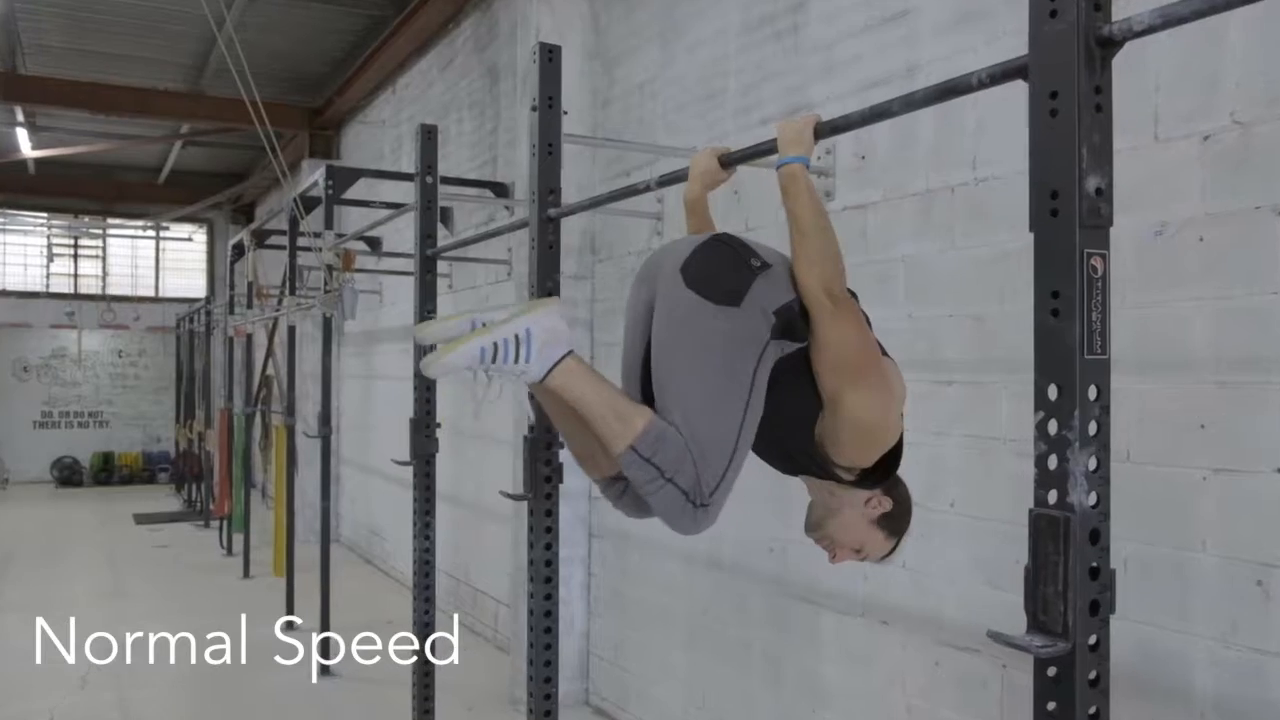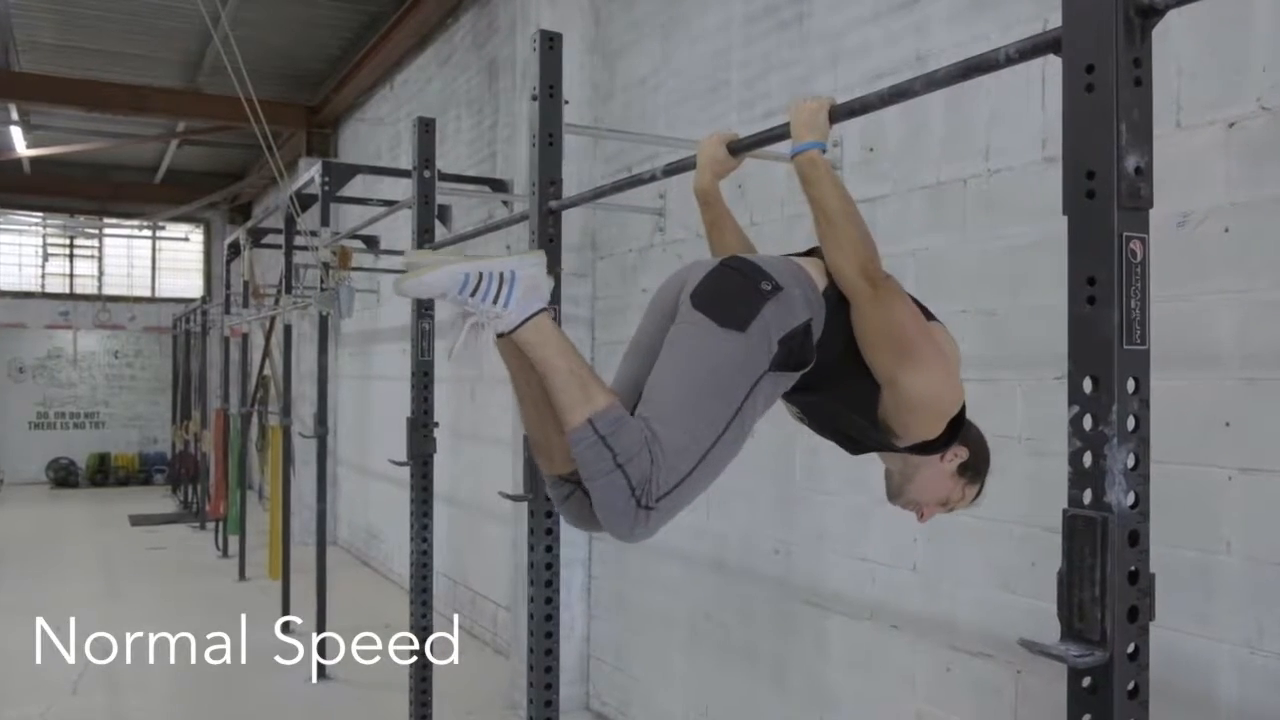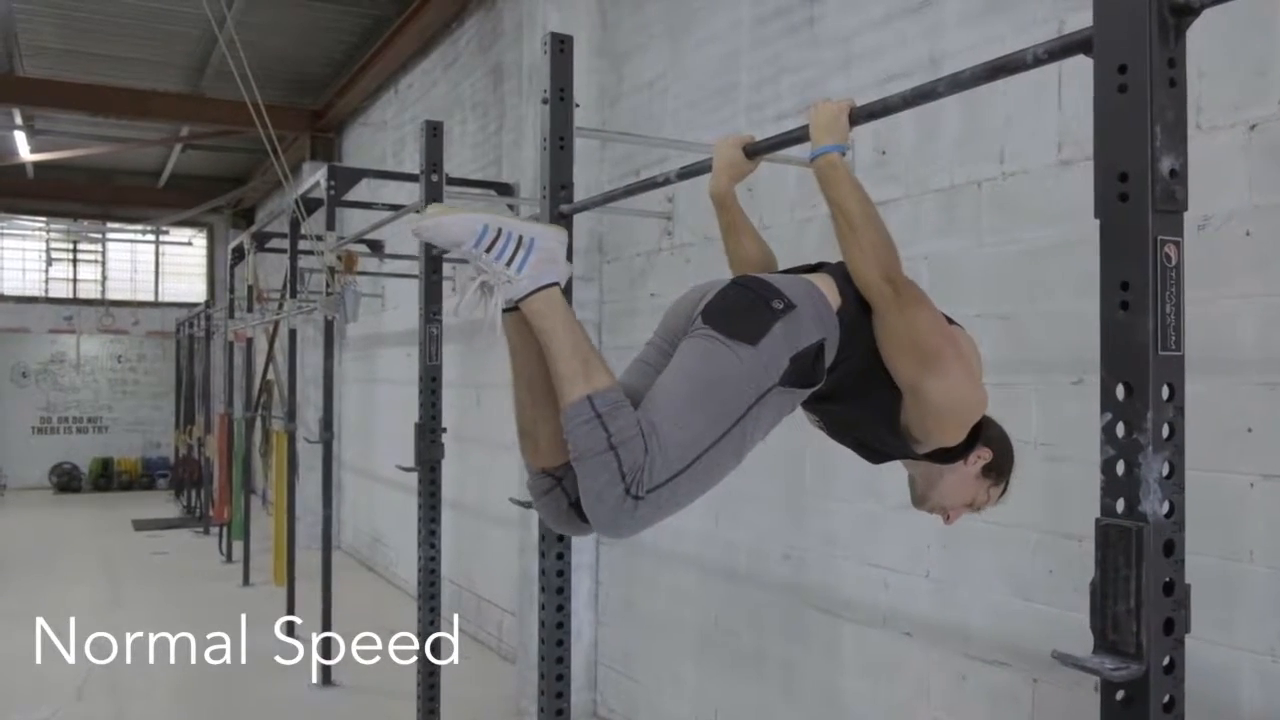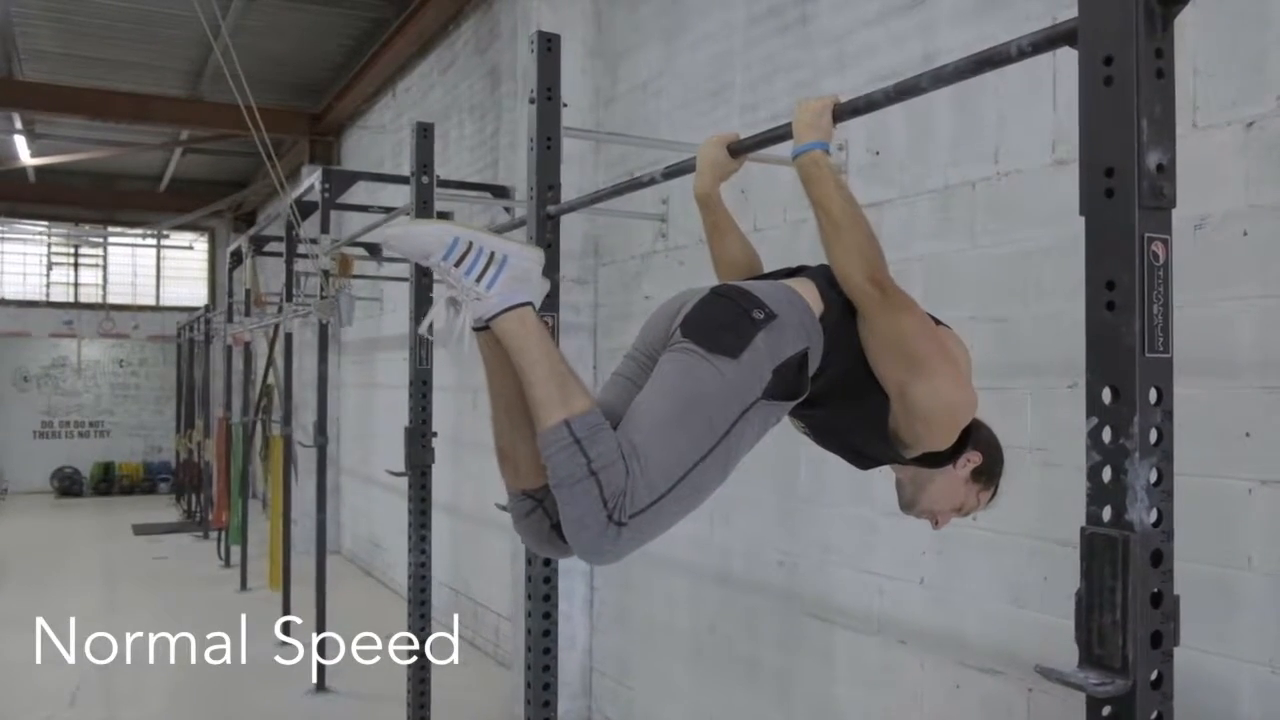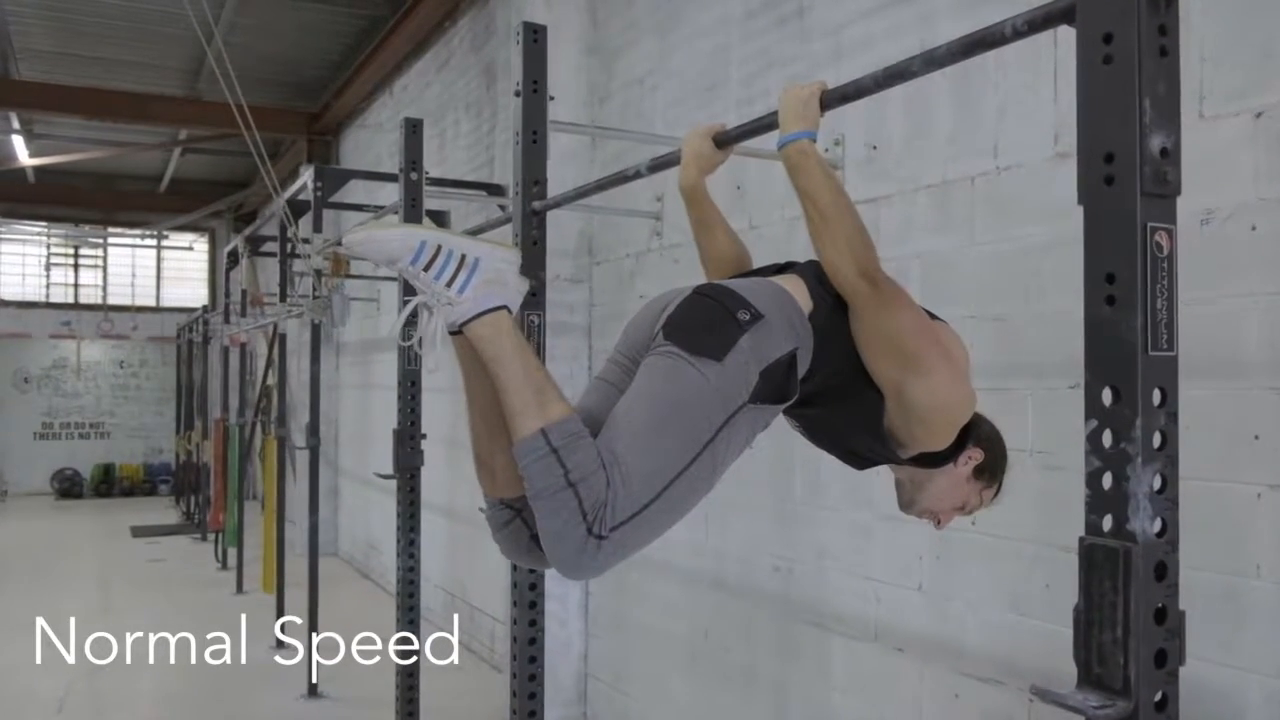
dt=1s
person 1, frame 1
right shoulder: (868, 430)
left wrist: (697, 195)
left hip: (673, 267)
right hip: (728, 290)
left knee: (636, 491)
left ankle: (531, 349)
right ankle: (543, 352)
person 1, frame 2
right shoulder: (930, 400)
right elbow: (865, 280)
right wrist: (809, 152)
left hip: (703, 289)
right hip: (754, 316)
left knee: (584, 501)
right knee: (630, 505)
left ankle: (508, 305)
right ankle: (520, 308)
person 1, frame 3
right shoulder: (954, 404)
right elbow: (887, 286)
right wrist: (827, 156)
left hip: (716, 309)
right hip: (769, 335)
left knee: (566, 503)
right knee: (618, 501)
left ankle: (520, 289)
right ankle: (532, 278)
person 1, frame 4
right shoulder: (944, 408)
right elbow: (872, 288)
right wrist: (811, 153)
left hip: (700, 317)
right hip: (753, 344)
left knee: (546, 526)
right knee: (599, 525)
left ankle: (494, 306)
right ankle: (505, 296)
person 1, frame 5
right shoulder: (940, 402)
right elbow: (863, 281)
right wrist: (797, 142)
left hip: (688, 316)
right hip: (737, 345)
left knee: (528, 537)
right knee: (580, 541)
left ankle: (471, 312)
right ankle: (480, 303)
